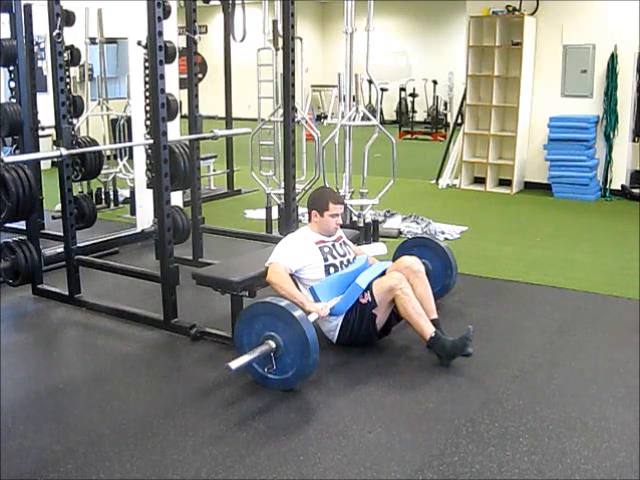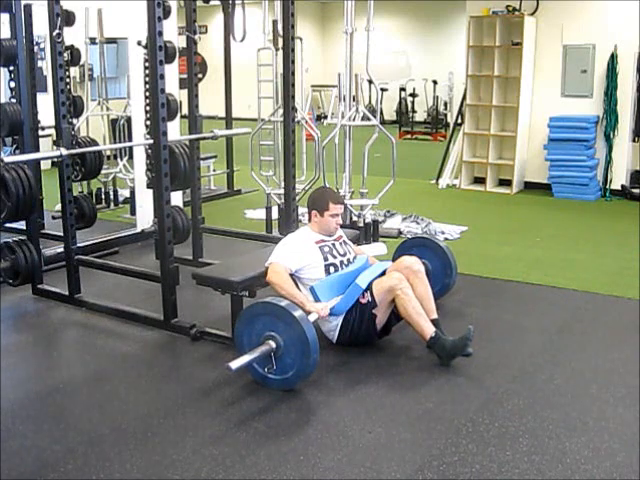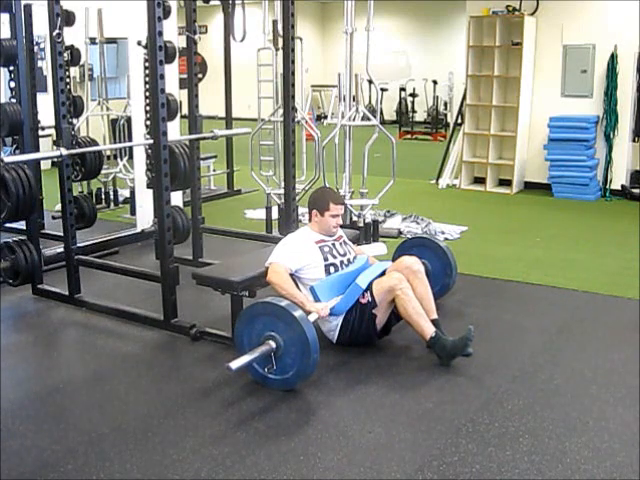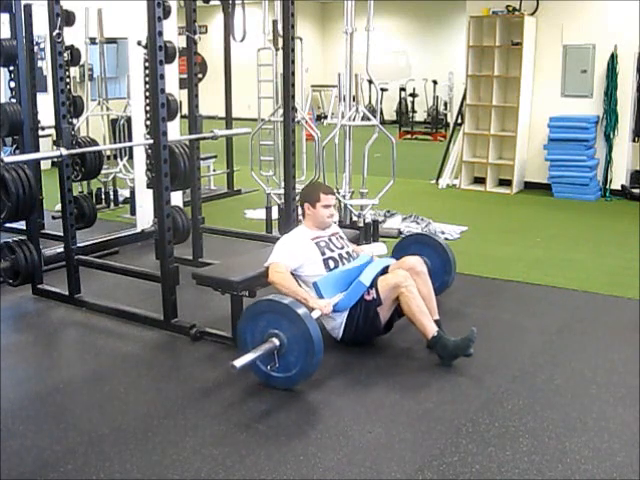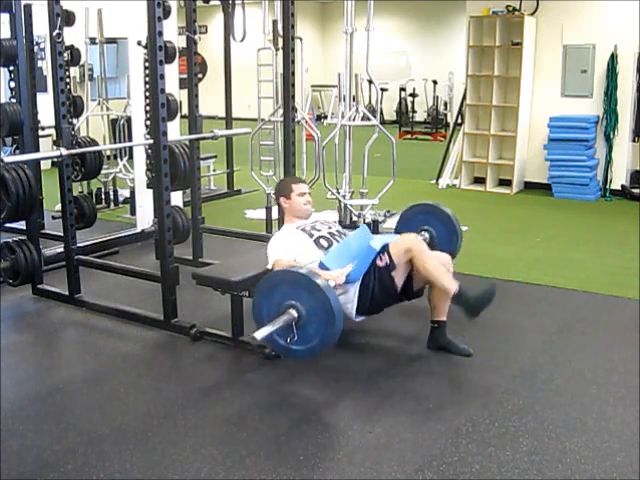
dt=0.4s
person 1, frame 1
left shoulder: (335, 233)
right shoulder: (296, 244)
left elbow: (357, 253)
right elbow: (274, 275)
left wrist: (386, 269)
right wrist: (307, 305)
left hip: (365, 302)
right hip: (343, 322)
left knee: (410, 263)
right knee: (395, 282)
left ankle: (438, 333)
right ankle: (440, 346)
person 1, frame 2
left shoulder: (335, 233)
right shoulder: (296, 244)
left elbow: (356, 253)
right elbow: (274, 275)
left wrist: (386, 269)
right wrist: (308, 305)
left hip: (365, 302)
right hip: (343, 322)
left knee: (410, 264)
right knee: (396, 282)
left ankle: (438, 333)
right ankle: (439, 345)
person 1, frame 3
left shoulder: (335, 233)
right shoulder: (296, 243)
left elbow: (356, 253)
right elbow: (274, 275)
left wrist: (386, 269)
right wrist: (308, 305)
left hip: (365, 302)
right hip: (343, 321)
left knee: (410, 264)
right knee: (395, 282)
left ankle: (437, 332)
right ankle: (440, 345)
person 1, frame 4
left shoulder: (332, 229)
right shoulder: (293, 242)
right elbow: (276, 275)
left wrist: (386, 265)
right wrist: (311, 301)
left hip: (367, 297)
right hip: (346, 318)
left knee: (413, 263)
right knee: (401, 280)
left ankle: (438, 333)
right ankle: (441, 345)
person 1, frame 5
left shoulder: (320, 221)
right shoulder: (283, 239)
right elbow: (283, 269)
left wrist: (391, 241)
right wrist: (324, 275)
left hip: (375, 273)
right hip: (355, 290)
left knee: (442, 261)
right knee: (411, 243)
left ankle: (438, 334)
right ankle: (463, 299)
